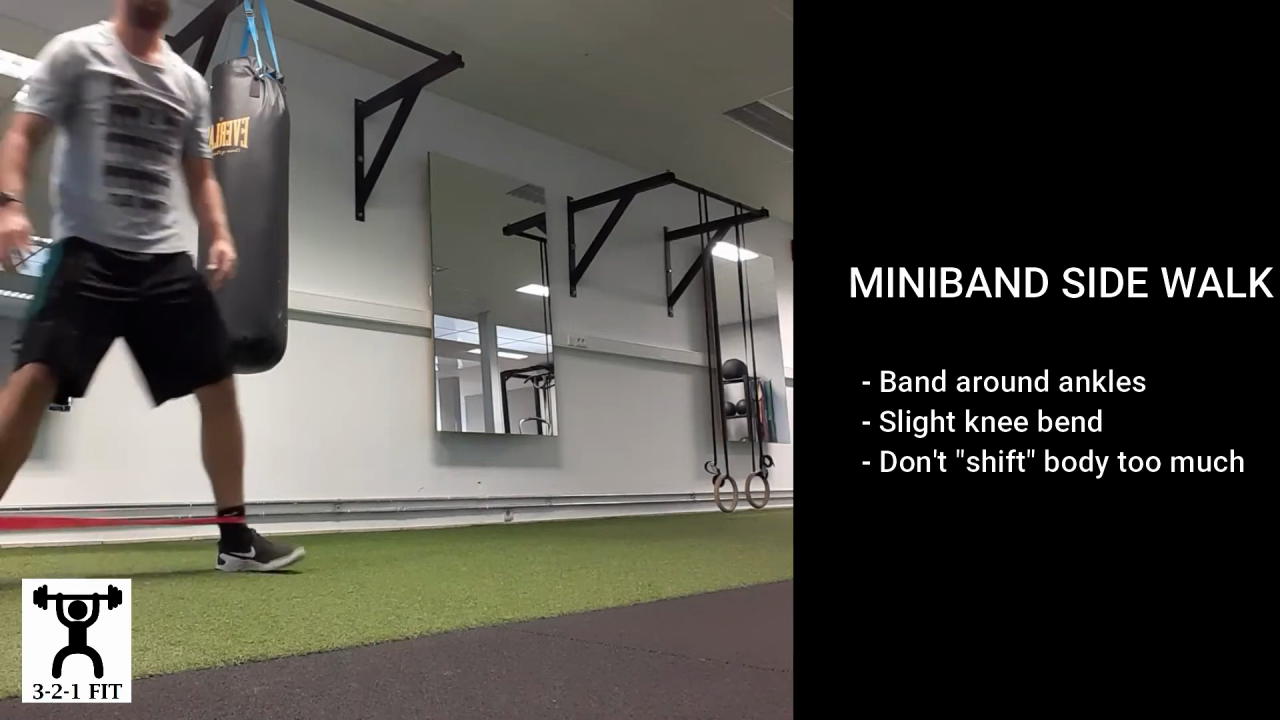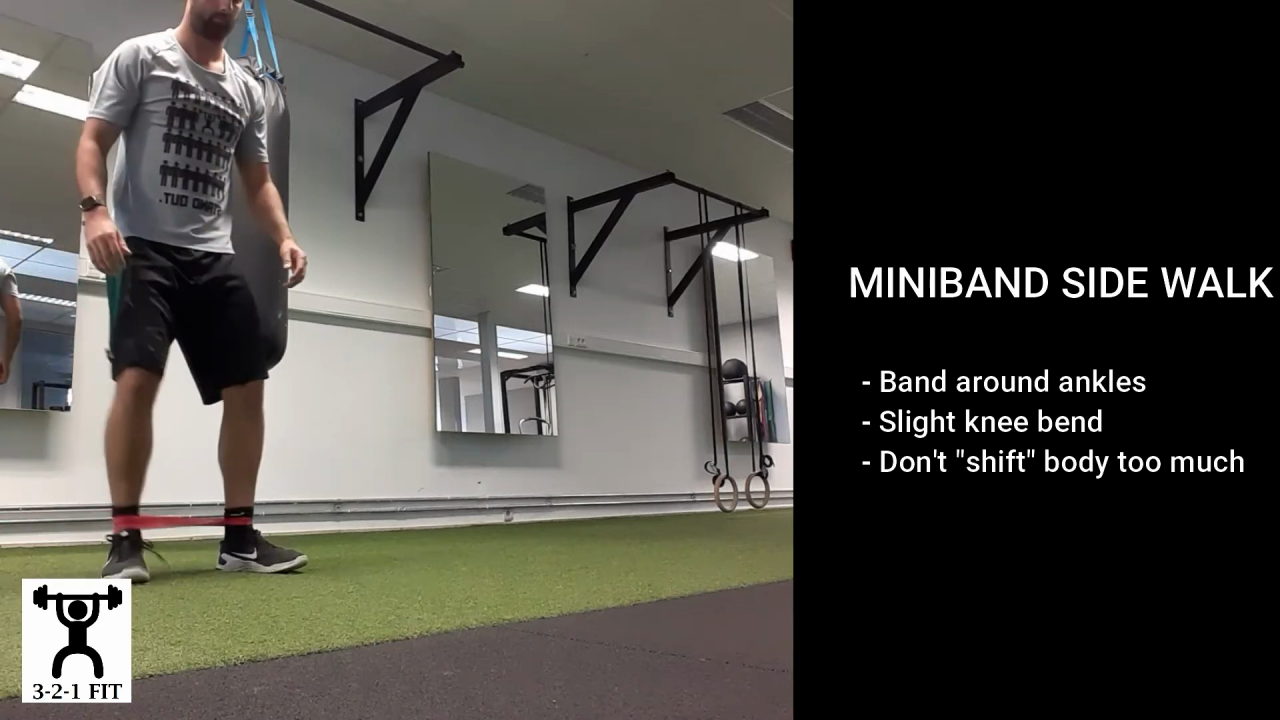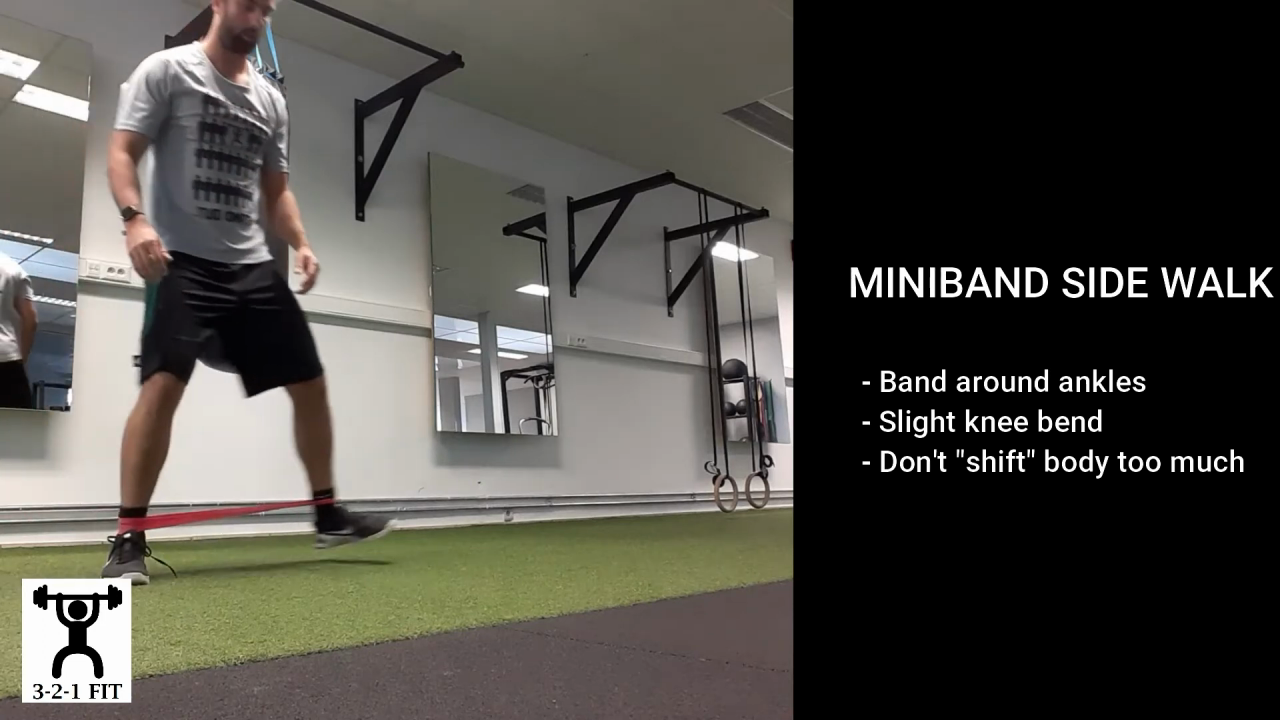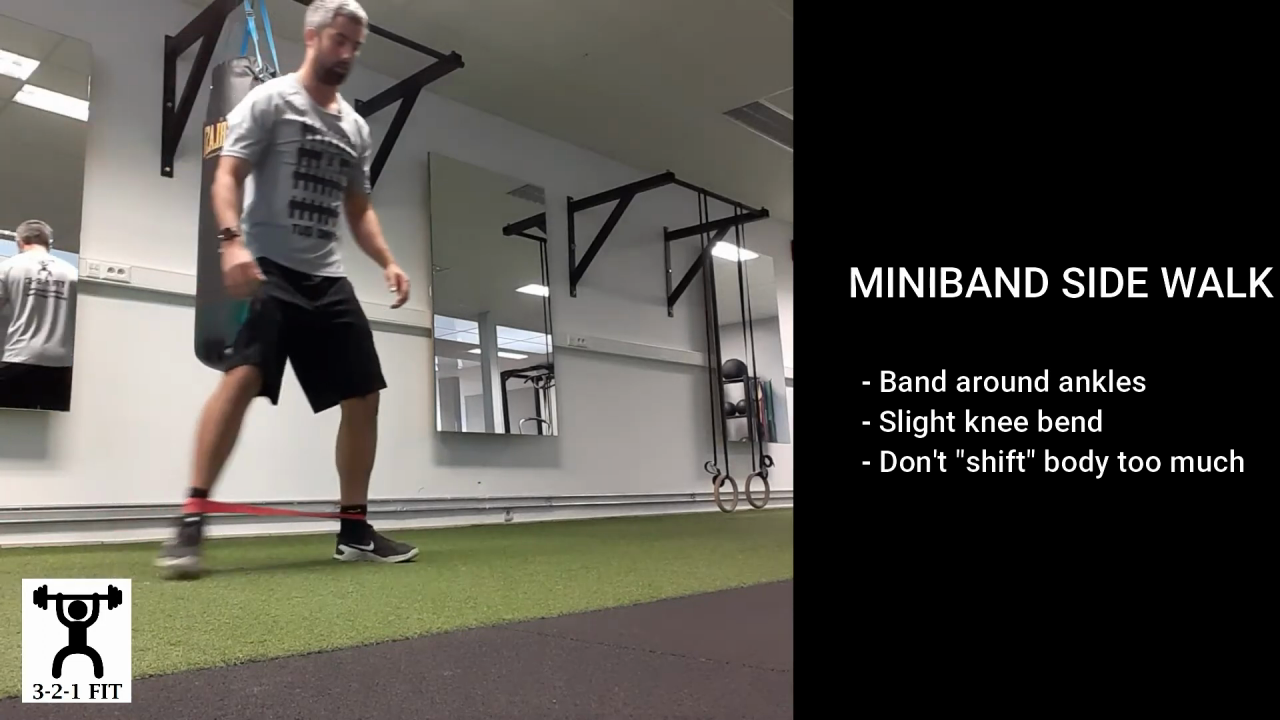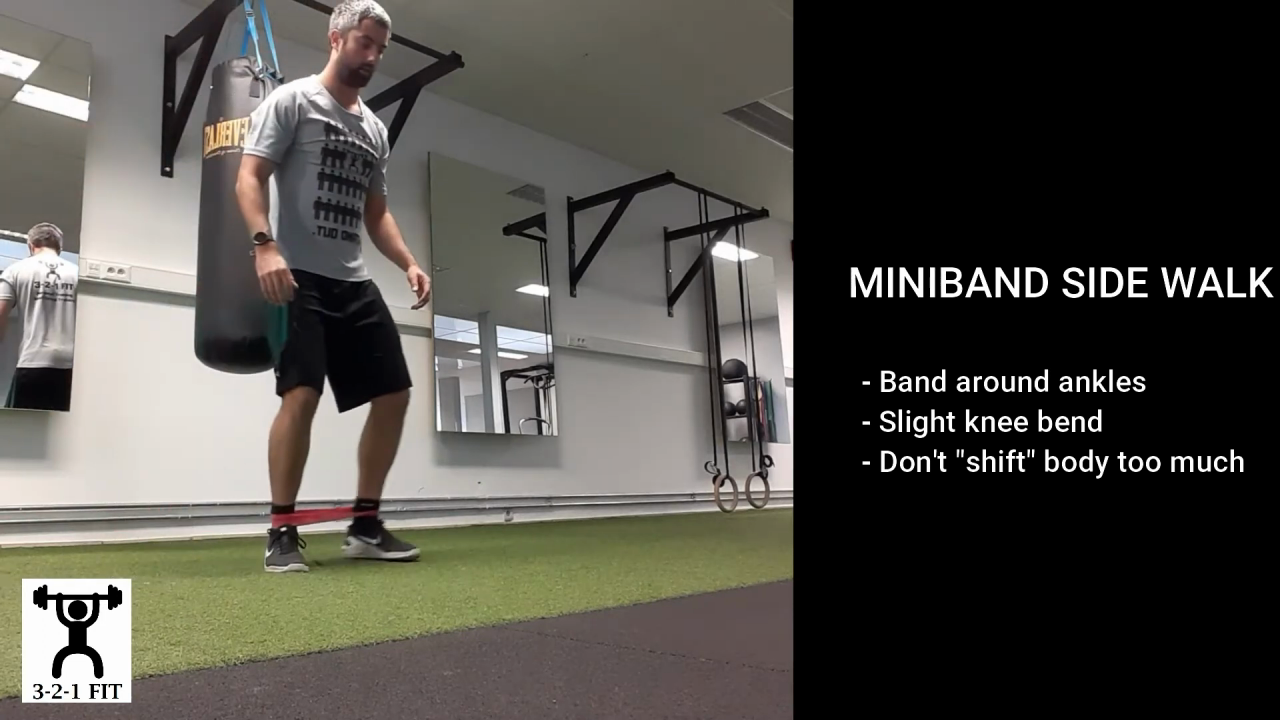
dt=0.4s
person 1, frame 1
left shoulder: (189, 82)
right shoulder: (78, 51)
left elbow: (200, 175)
left wrist: (220, 236)
left hip: (166, 259)
right hip: (91, 249)
left knee: (219, 389)
left ankle: (235, 536)
person 1, frame 2
left shoulder: (246, 89)
right shoulder: (140, 57)
left elbow: (257, 181)
right elbow: (93, 139)
left wrist: (284, 237)
right wrist: (94, 208)
left hip: (215, 256)
right hip: (146, 247)
left knee: (246, 389)
right knee: (135, 378)
left ankle: (240, 536)
right ankle: (125, 538)
person 1, frame 3
left shoulder: (270, 101)
right shoulder: (168, 70)
right elbow: (122, 151)
left wrist: (300, 244)
right wrist: (135, 218)
left hip: (252, 266)
right hip: (184, 260)
left knee: (309, 383)
right knee: (163, 385)
left ankle: (328, 514)
right ankle: (128, 539)
person 1, frame 4
left shoulder: (356, 127)
right shoulder: (270, 100)
right elbow: (228, 174)
left wrist: (388, 262)
right wrist: (233, 240)
left hip: (328, 279)
right hip: (271, 269)
left knee: (364, 396)
right knee: (242, 376)
left ankle: (354, 530)
right ankle: (191, 519)
person 1, frame 5
left shoulder: (374, 129)
right shoulder: (291, 101)
right elbow: (250, 177)
left wrist: (409, 263)
right wrist: (265, 245)
left hip: (355, 282)
right hip: (298, 278)
left knee: (392, 394)
right knee: (301, 395)
left ankle: (366, 523)
right ankle: (281, 532)
